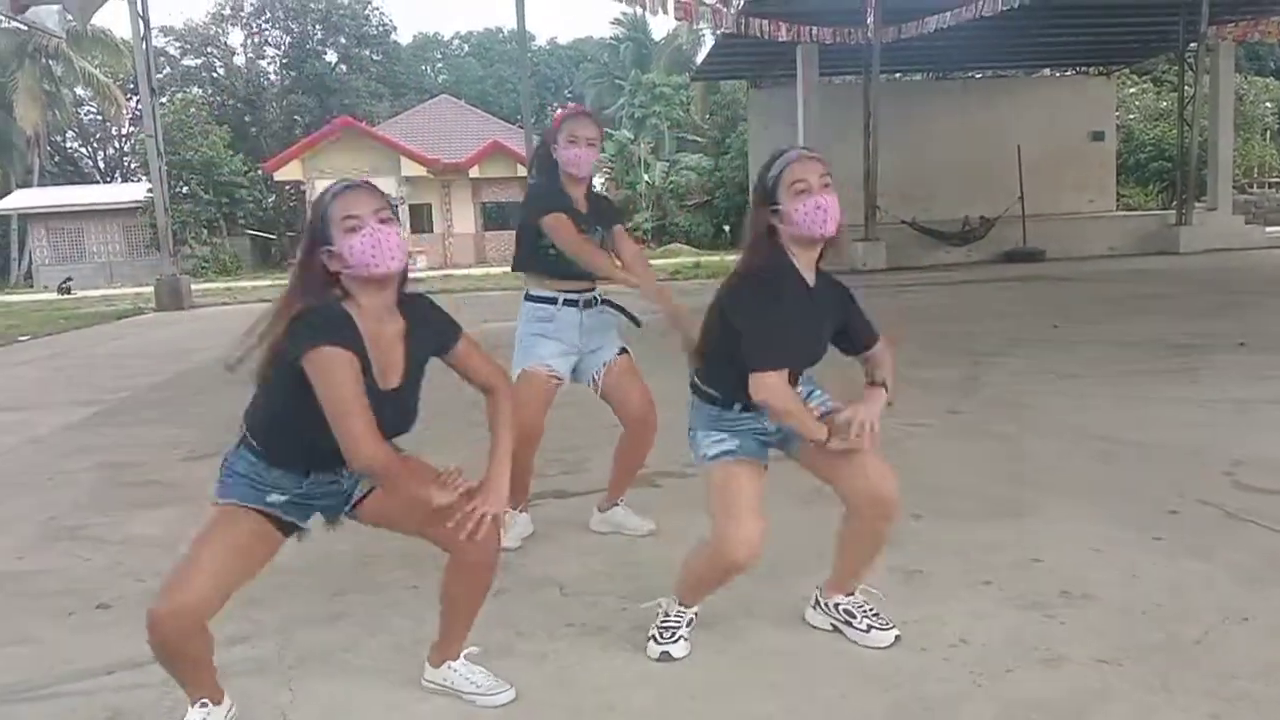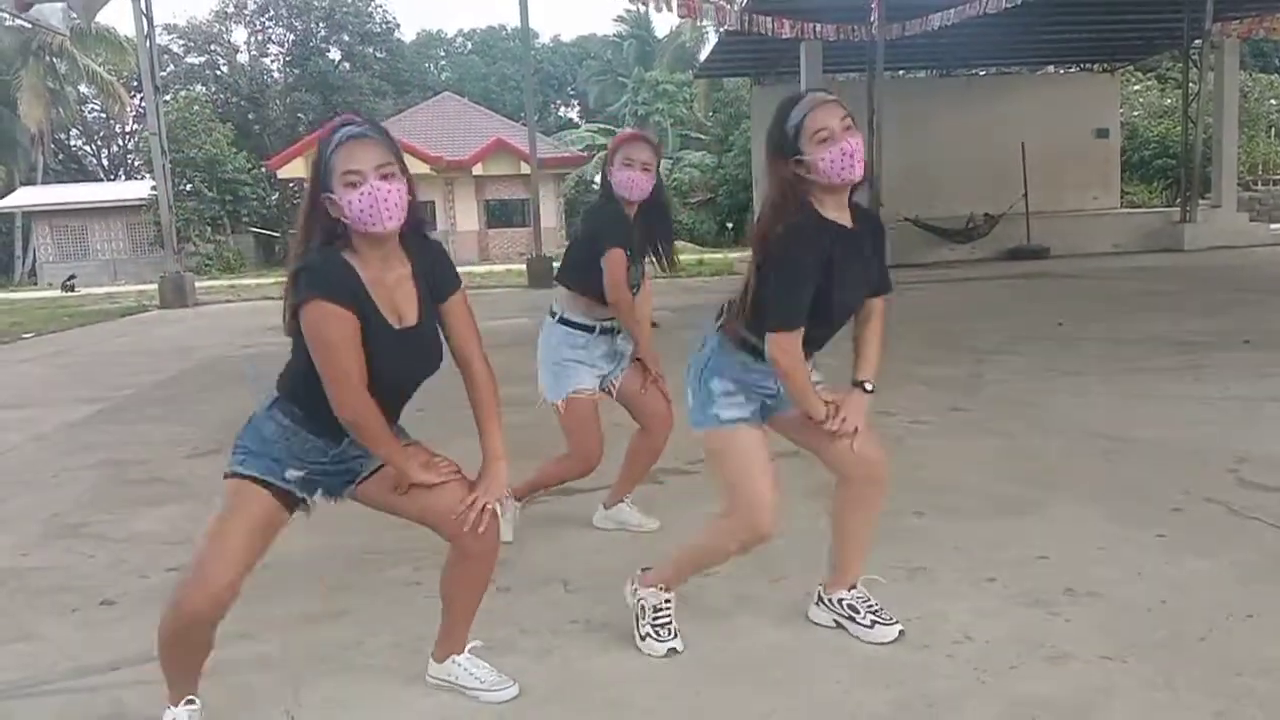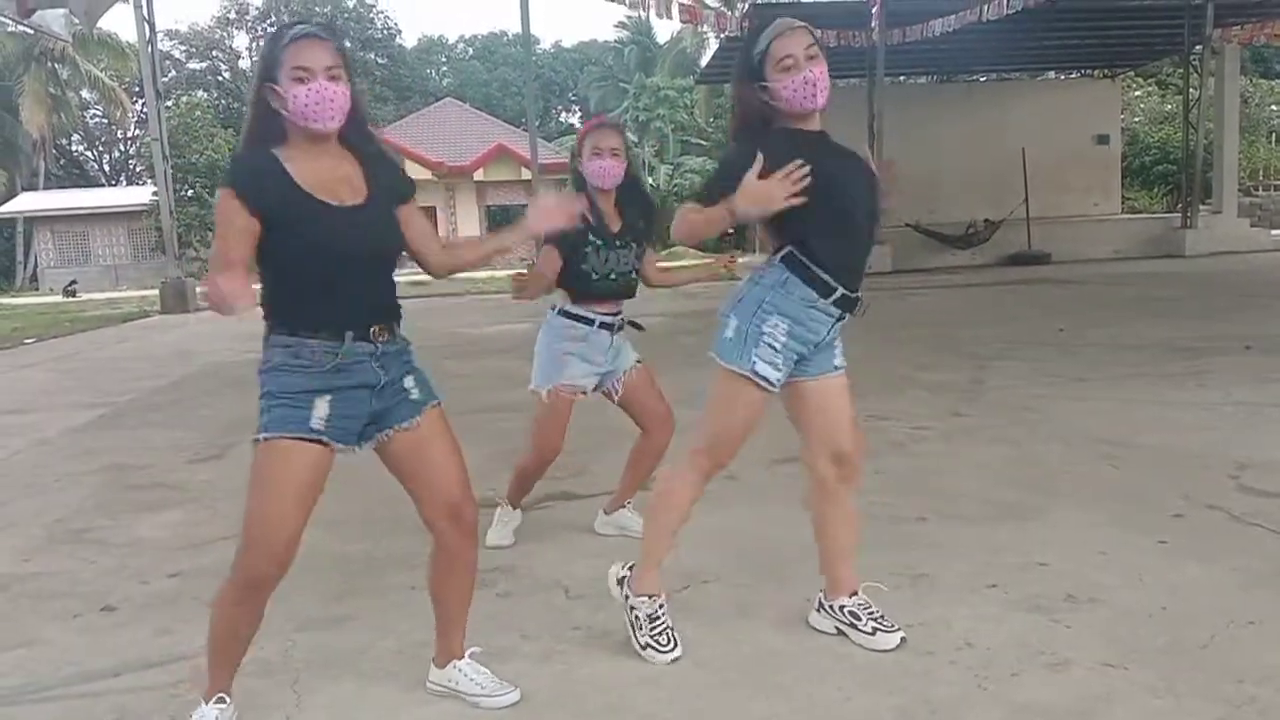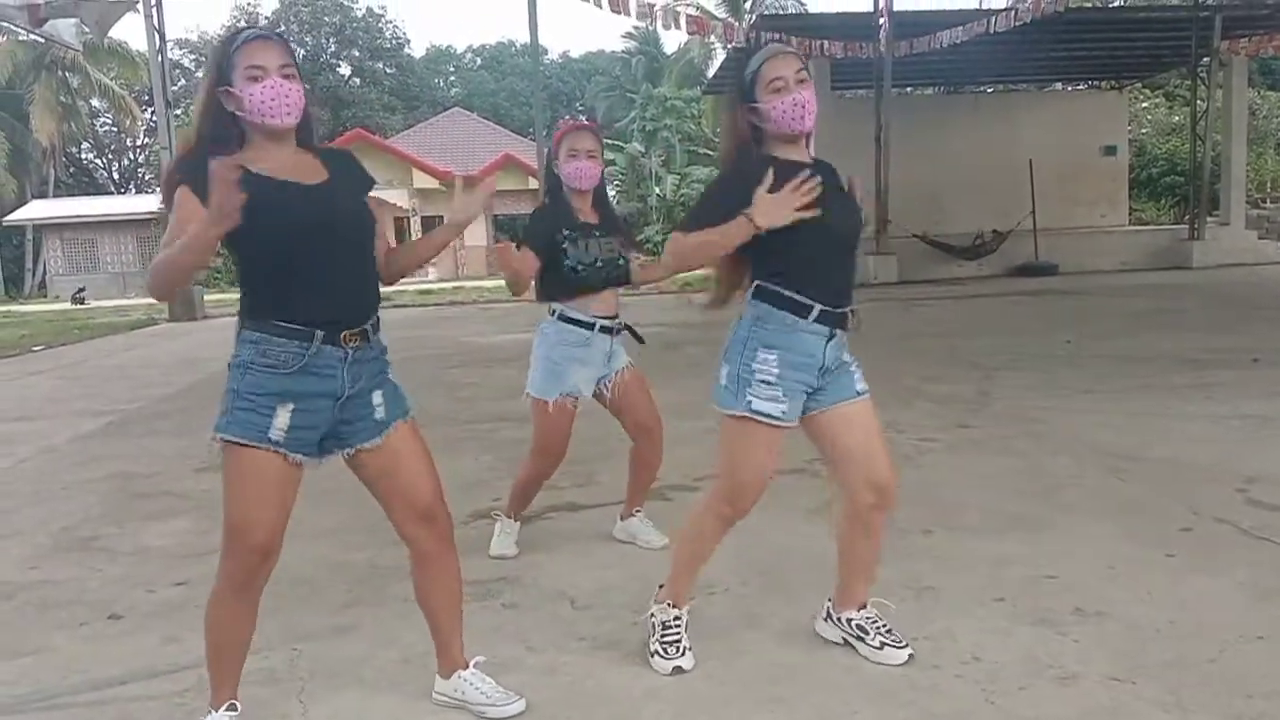
dt=0.5s
person 1, frame 1
left shoulder: (423, 319)
right shoulder: (324, 329)
left elbow: (498, 387)
right elbow: (367, 453)
left wrist: (498, 481)
right wrist: (432, 488)
left hip: (355, 472)
right hip: (271, 479)
left knee: (478, 535)
right knee: (174, 616)
left ankle: (445, 662)
person 1, frame 2
left shoulder: (430, 260)
right shoulder: (324, 279)
left elbow: (474, 364)
right elbow: (350, 402)
left wrist: (496, 463)
right wrist: (405, 465)
left hip: (367, 440)
right hip: (290, 442)
left knee: (479, 525)
right knee: (201, 598)
left ankle: (449, 657)
person 1, frame 3
left shoulder: (381, 170)
right shoulder: (253, 176)
left elbow: (440, 260)
right elbow: (225, 280)
left wrist: (528, 229)
right wrist: (229, 291)
left hip: (390, 363)
right hip: (304, 371)
left knee: (454, 516)
right knee: (263, 559)
left ankle: (449, 662)
person 1, frame 4
left shoulder: (341, 167)
right shoulder: (211, 173)
left elbow: (384, 269)
right elbow: (161, 284)
left wrist: (454, 224)
right wrist: (215, 225)
left hip: (363, 364)
right hip: (276, 370)
left knee: (430, 519)
right knee: (249, 556)
person 2, frame 1
left shoulder: (829, 291)
right shoulder: (760, 286)
left elbow: (876, 352)
right elbow: (768, 392)
left wrist: (876, 393)
right wrist: (827, 436)
left hip: (792, 402)
right hip: (728, 418)
left knee: (879, 495)
right knee: (739, 546)
left ankle: (836, 599)
right ankle: (679, 606)
person 2, frame 2
left shoulder: (866, 227)
right shoulder: (799, 236)
left elbow: (872, 311)
right elbow: (782, 344)
left wrist: (861, 391)
right wrist: (818, 409)
left hip: (783, 371)
right hip: (733, 373)
left knee: (867, 463)
right knee: (757, 520)
left ankle: (840, 593)
right ankle: (652, 587)
person 2, frame 3
left shoulder: (827, 145)
right shoulder: (763, 142)
right elbow: (686, 226)
left wrist: (874, 178)
right wrist: (742, 207)
left hip: (824, 321)
right hip: (776, 306)
left knee: (839, 458)
right knee: (711, 452)
left ankle: (839, 601)
right ankle: (639, 585)
person 2, frame 4
left shoulder: (826, 173)
right shoulder: (749, 172)
right elbow: (677, 252)
left wrist: (844, 216)
right wrist: (755, 221)
left hip: (831, 345)
right hip: (772, 341)
left knee: (875, 486)
right knee: (735, 495)
left ankle: (848, 611)
right ankle: (669, 605)
person 3, frame 1
left shoulder: (600, 205)
right shoulder: (541, 197)
left elbow: (633, 259)
right elbow: (578, 250)
left wrist: (665, 299)
right wrist: (648, 290)
left hip: (596, 319)
right hip: (546, 320)
left knee: (642, 416)
right knee: (523, 431)
left ankle: (609, 508)
right ankle: (516, 511)
person 3, frame 2
left shoulder: (645, 226)
right shoulder: (606, 217)
left elbow: (640, 294)
right elbow: (616, 291)
left wrist: (647, 355)
right wrist: (643, 344)
left hip: (610, 341)
right hip: (571, 342)
left knee: (659, 417)
right knee: (586, 456)
left ankle: (615, 505)
right ankle: (509, 498)
person 3, frame 3
left shoulder: (635, 216)
left elbow: (651, 275)
right elbow: (544, 278)
left wrist: (710, 269)
right wrist: (527, 284)
left hip: (614, 338)
right hip: (570, 338)
left knee: (660, 422)
right knee: (546, 448)
left ankle: (615, 511)
right ankle: (509, 507)
person 3, frame 4
left shoulder: (609, 218)
right shoulder: (547, 218)
left elbow: (633, 273)
right elbow: (521, 283)
right wrist: (511, 265)
left hip: (610, 341)
right hip: (567, 340)
left knee: (649, 429)
right knee: (547, 454)
left ankle: (631, 518)
right ankle: (509, 519)
